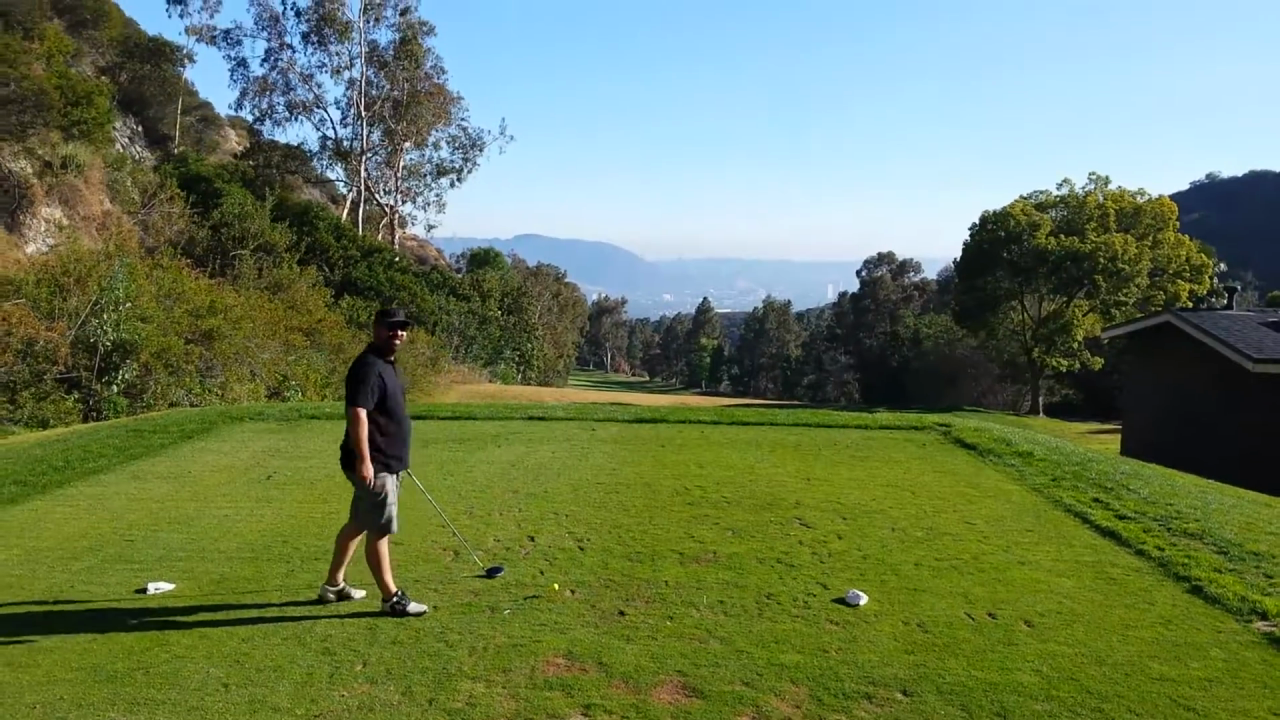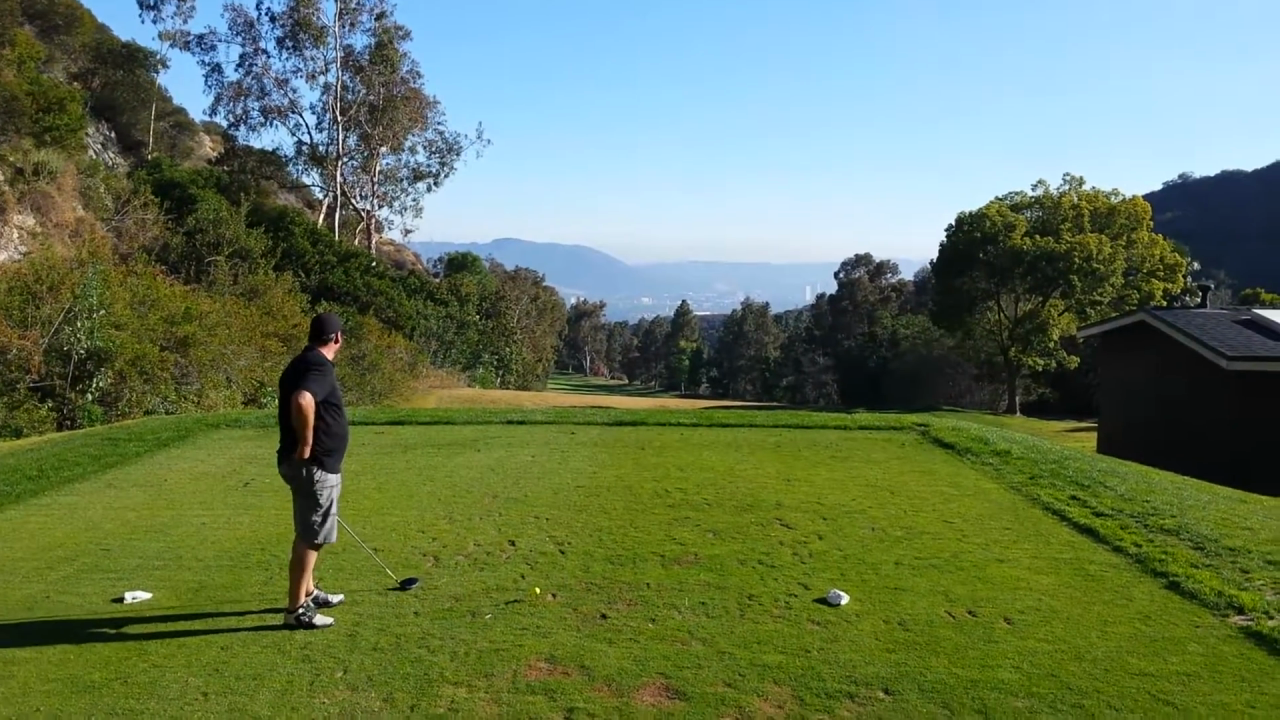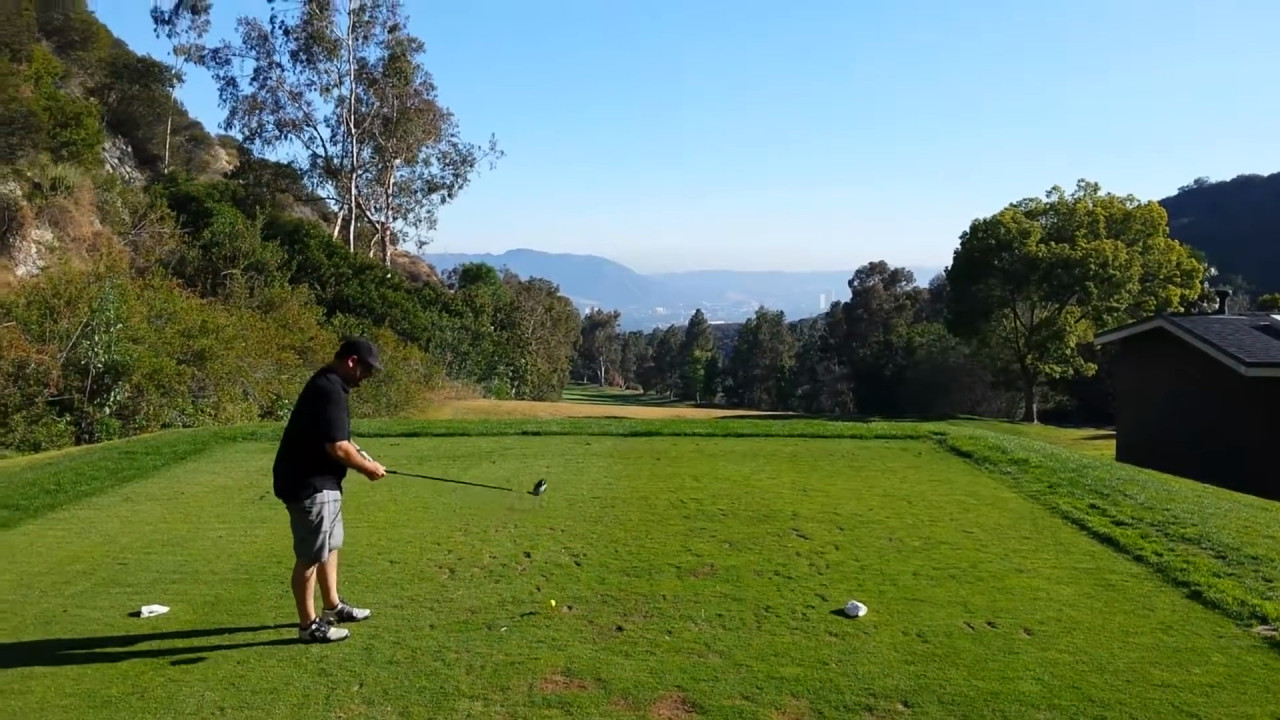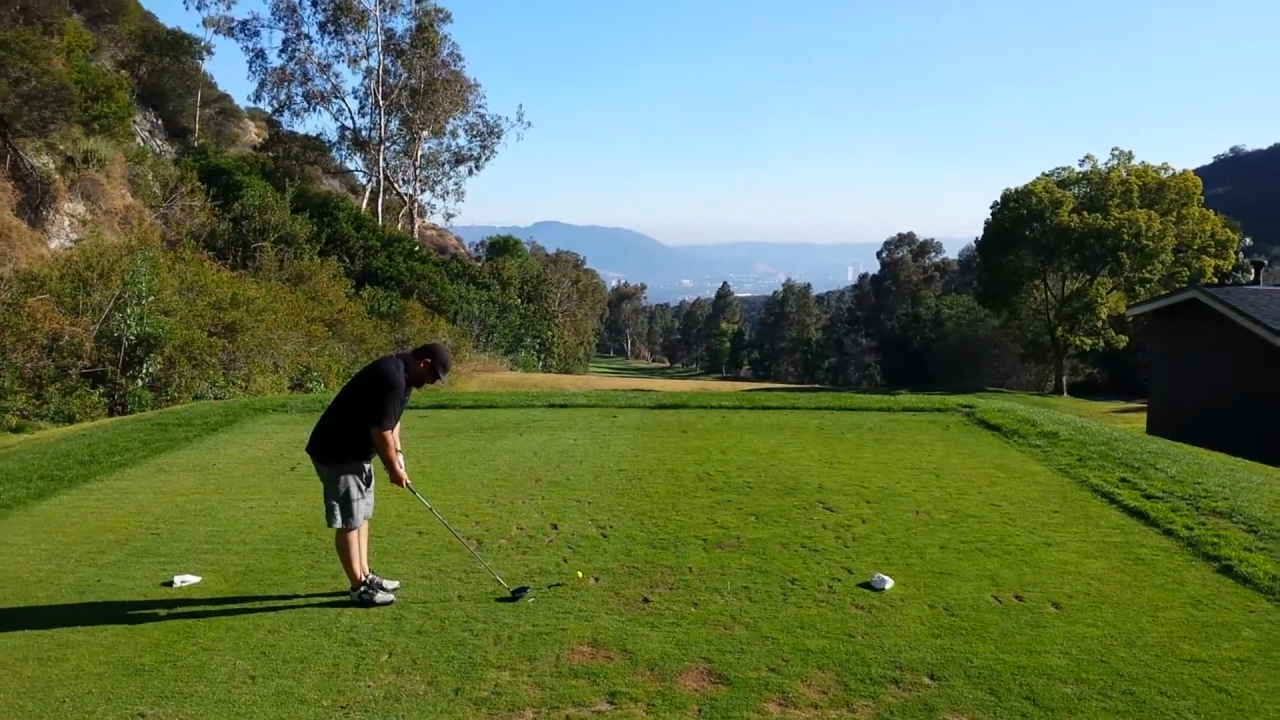
dt=1s
person 1, frame 1
left shoulder: (386, 364)
right shoulder: (368, 365)
right elbow: (356, 413)
left wrist: (395, 447)
right wrist: (364, 460)
left hip: (386, 461)
right hip: (374, 464)
left knee: (359, 523)
right knee: (380, 530)
left ankle: (333, 584)
right ankle: (392, 597)
person 1, frame 2
left shoulder: (300, 364)
right shoulder: (319, 367)
left elbow: (297, 403)
right elbow: (302, 401)
right wrist: (306, 445)
left hip: (303, 463)
right hip: (315, 467)
left knee: (308, 534)
right knee: (312, 537)
left ankle: (309, 593)
right ankle: (296, 610)
person 1, frame 3
left shoulder: (331, 384)
right shoulder: (329, 391)
left elbow: (339, 435)
right elbow: (337, 447)
left wrist: (360, 454)
right wrist: (366, 467)
left hip: (321, 482)
right hip: (308, 484)
left knee: (329, 545)
right knee: (310, 555)
left ankle: (333, 606)
right ankle: (309, 625)
person 1, frame 4
left shoulder: (398, 370)
right shoulder: (392, 377)
left elbow: (391, 420)
right elbow: (380, 431)
left wrist: (397, 453)
right wrist: (394, 469)
left hip: (355, 451)
right hip: (337, 452)
left knee: (361, 514)
right knee: (348, 520)
left ankle: (365, 575)
right ankle: (359, 587)
